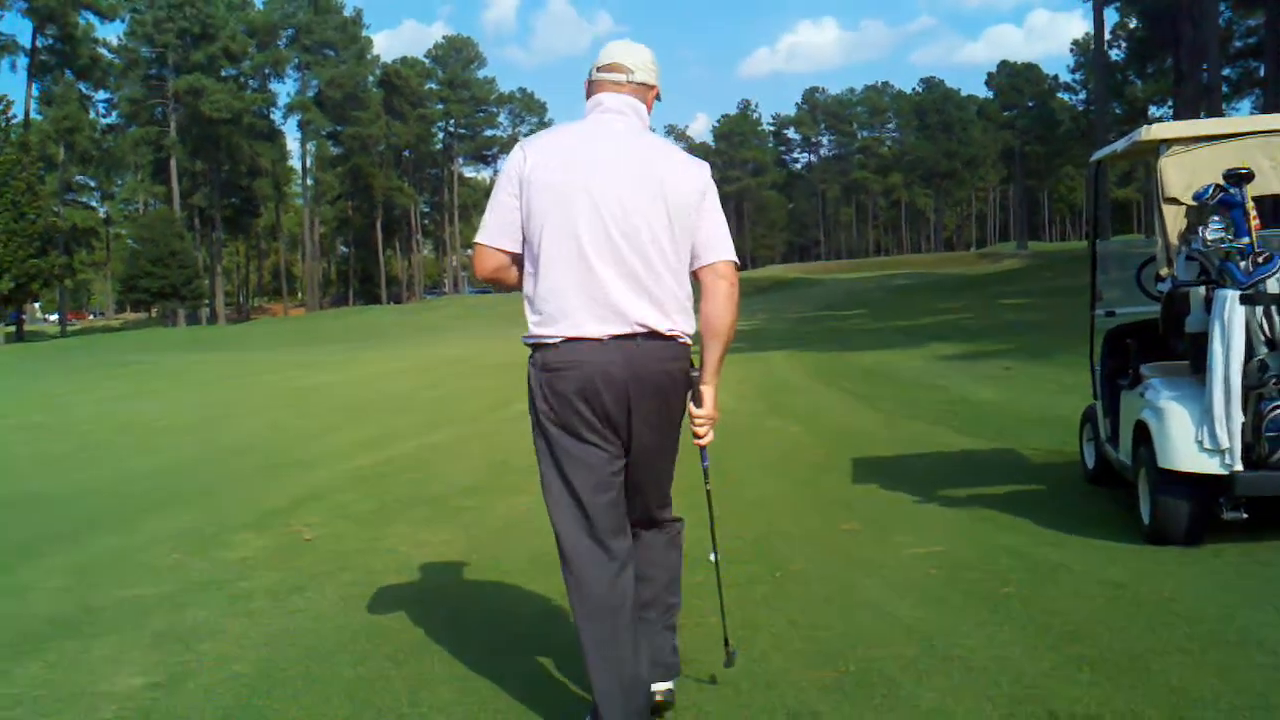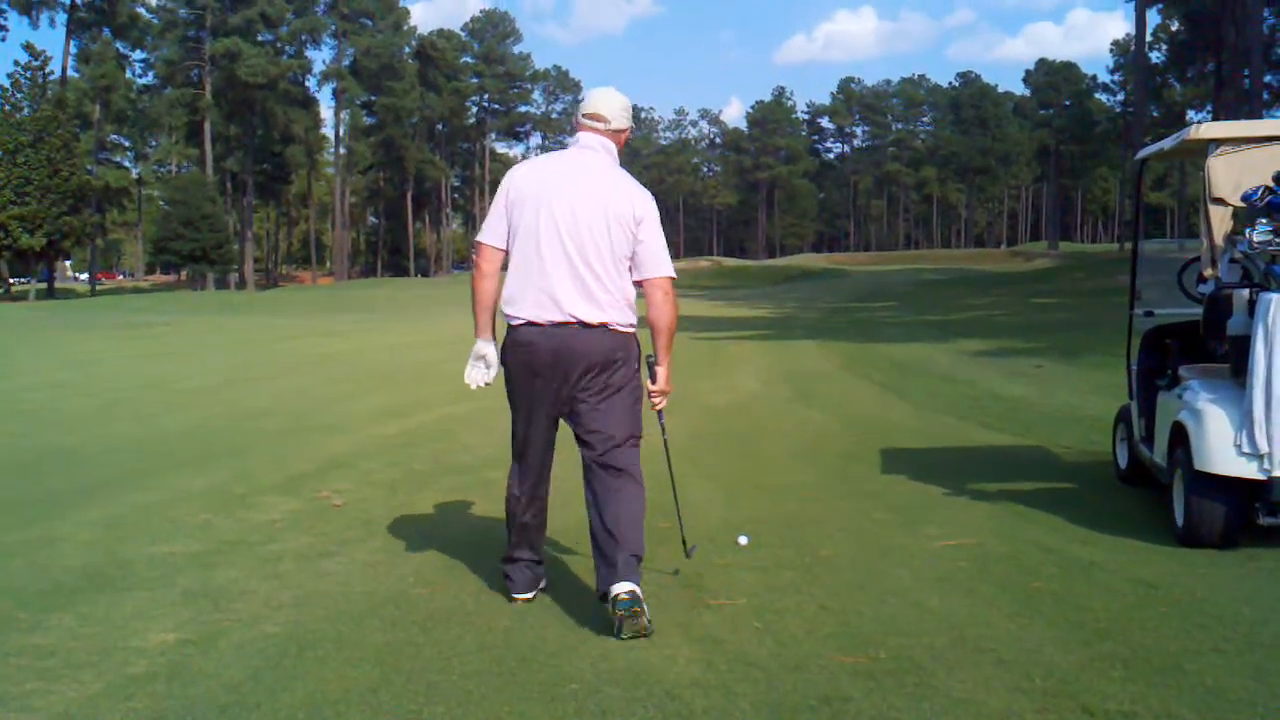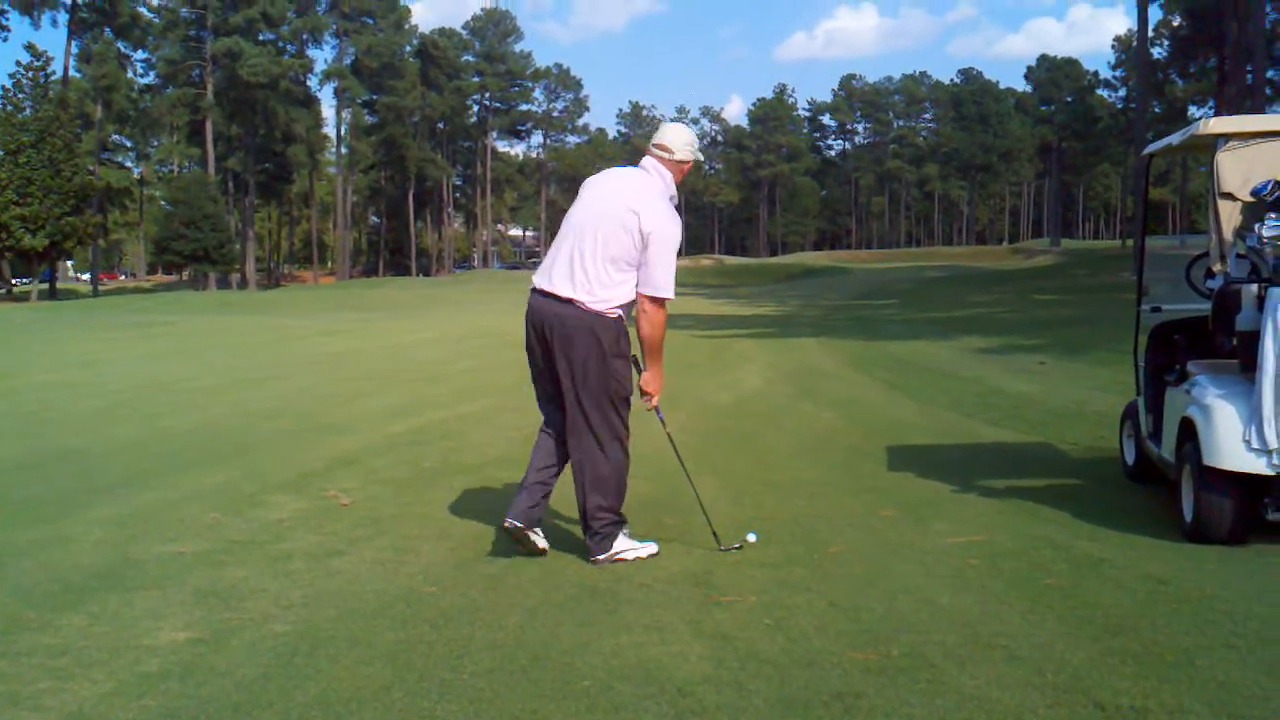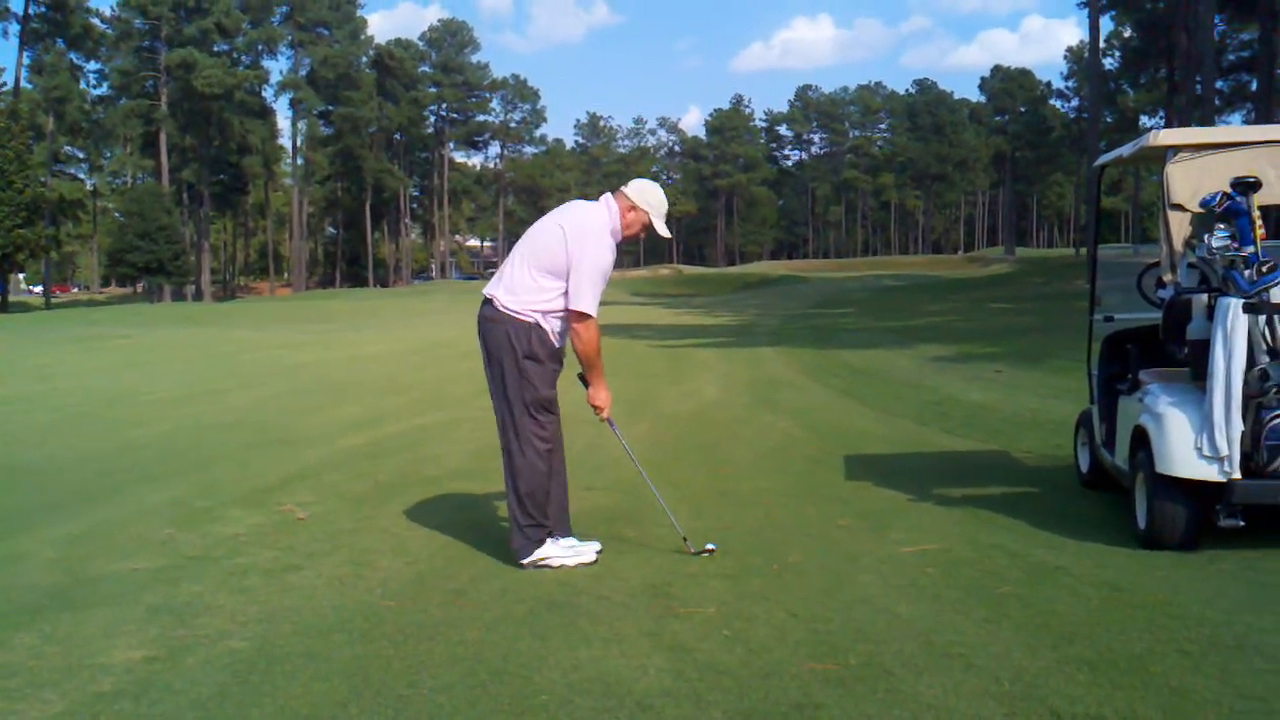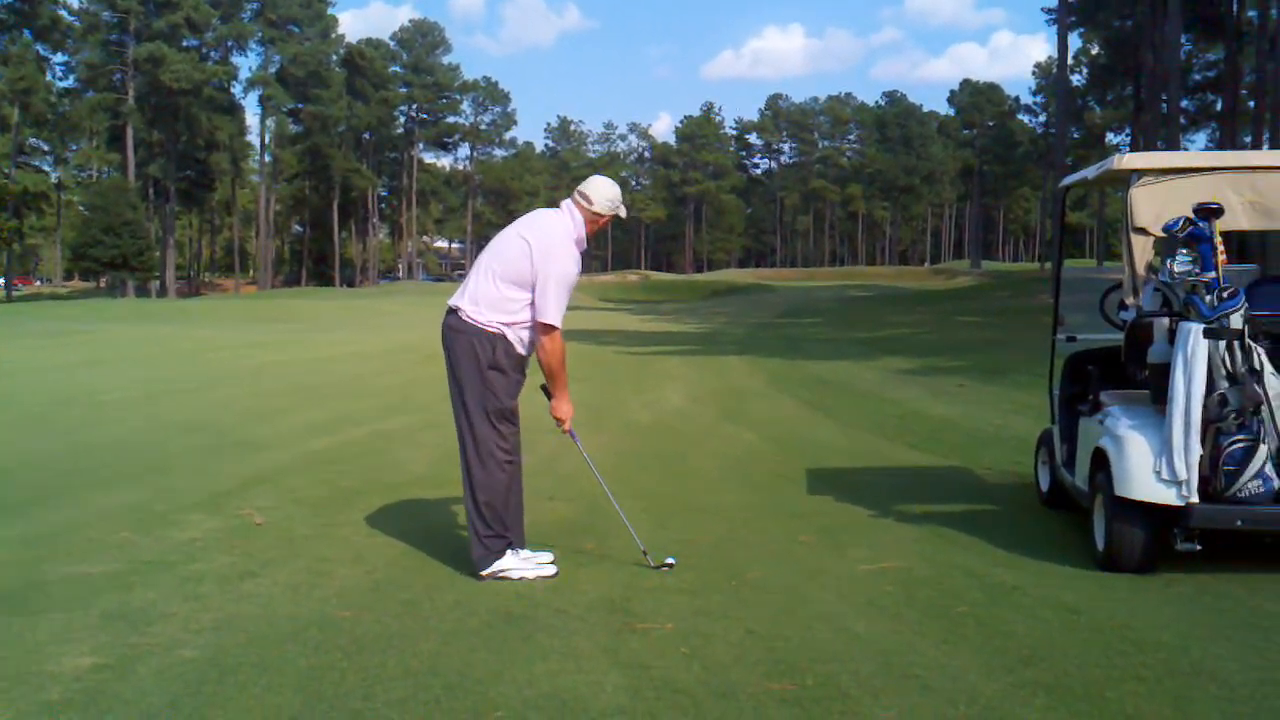
dt=1s
person 1, frame 1
left shoulder: (533, 154)
right shoulder: (685, 166)
left elbow: (489, 265)
right elbow: (720, 281)
right wrist: (710, 382)
left hip: (568, 364)
right hip: (660, 362)
left knee: (593, 538)
right knee: (651, 518)
person 1, frame 2
left shoulder: (522, 175)
right shoulder: (634, 193)
left elbow: (486, 262)
right elbow: (659, 290)
left wrist: (484, 338)
right wrist: (663, 364)
left hip: (530, 340)
right hip: (605, 345)
left knee: (530, 461)
right knee: (616, 466)
left ankle: (523, 572)
right ankle: (623, 580)
person 1, frame 3
left shoulder: (602, 179)
right shoulder: (663, 216)
right elbow: (649, 305)
right wrist: (654, 369)
left hip: (542, 305)
right hip: (590, 322)
left knee: (559, 420)
right knee: (601, 433)
left ankle: (526, 508)
right ankle: (605, 538)
person 1, frame 4
left shoulder: (583, 212)
right shoulder: (598, 238)
right elbow: (582, 321)
right wrist: (598, 383)
left hip: (509, 321)
right hip: (518, 330)
left knee: (542, 432)
right knee: (534, 435)
left ankle: (550, 532)
right ankle: (534, 543)
person 1, frame 5
left shoulder: (546, 220)
right shoulder: (562, 250)
right elbow: (548, 333)
right wrist: (561, 395)
left hip: (475, 331)
right hip: (484, 340)
left knee: (500, 445)
right knee: (493, 447)
left ankle: (504, 544)
right ankle: (495, 555)
